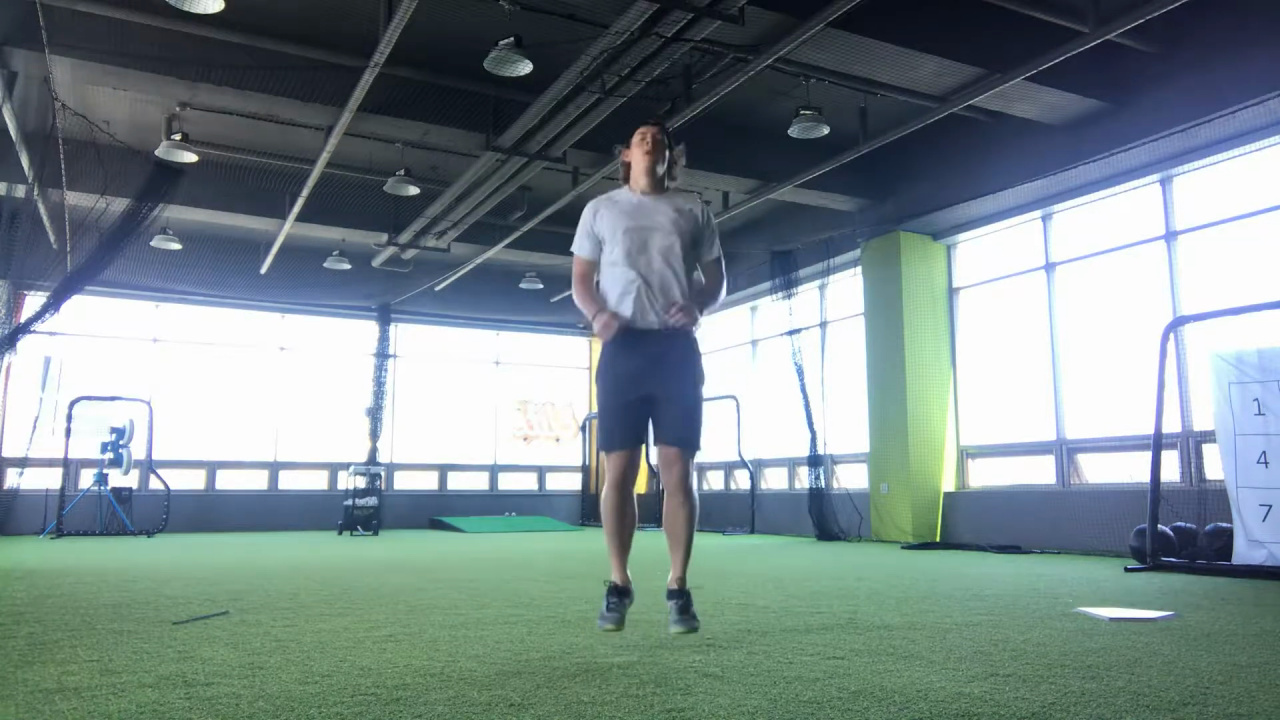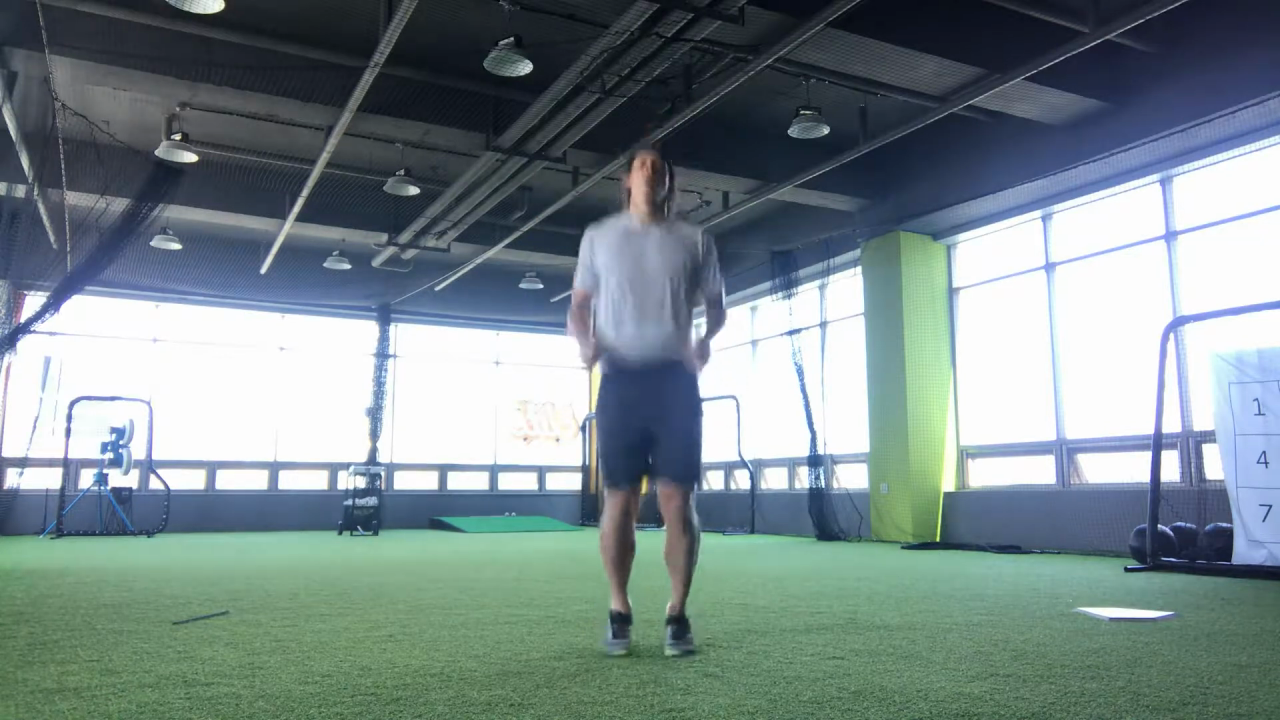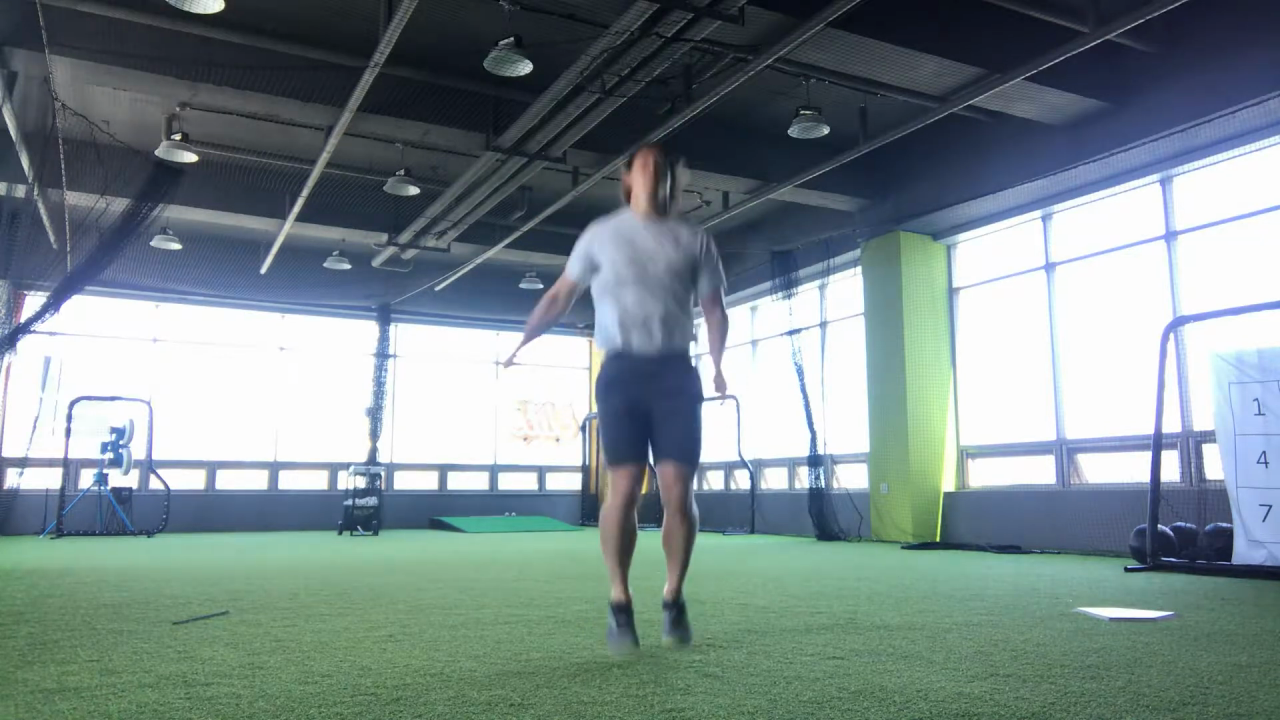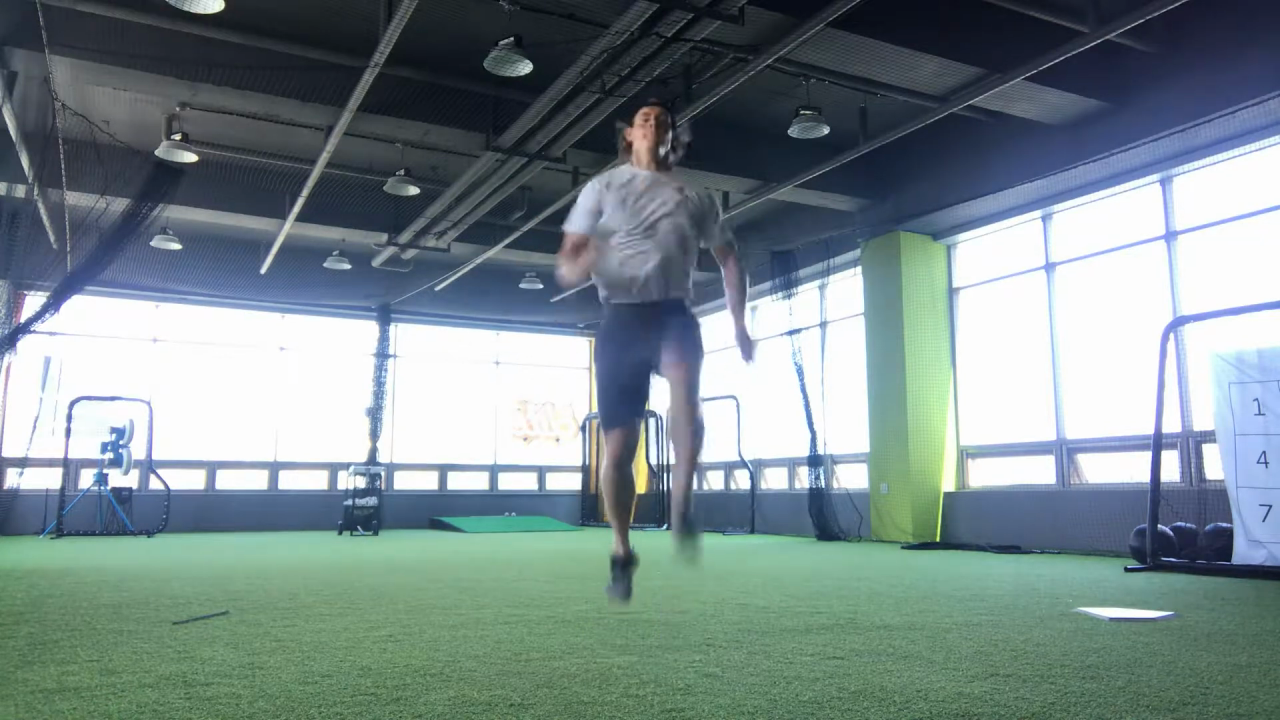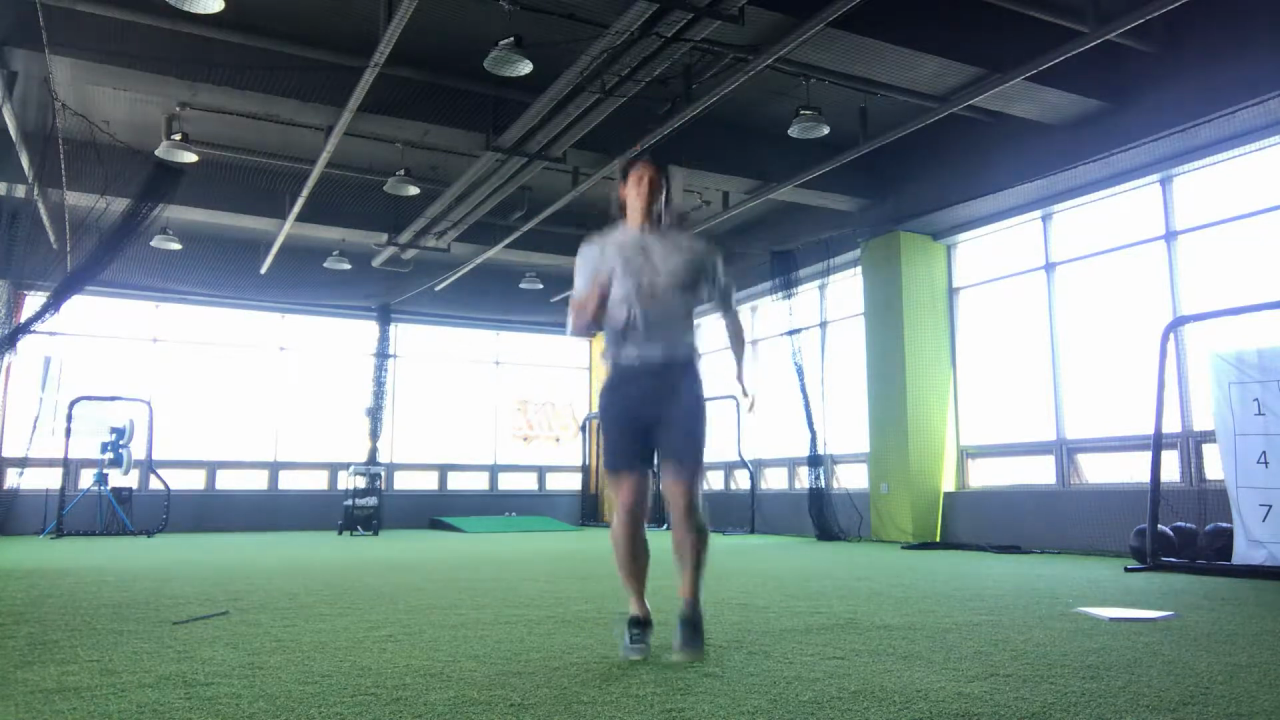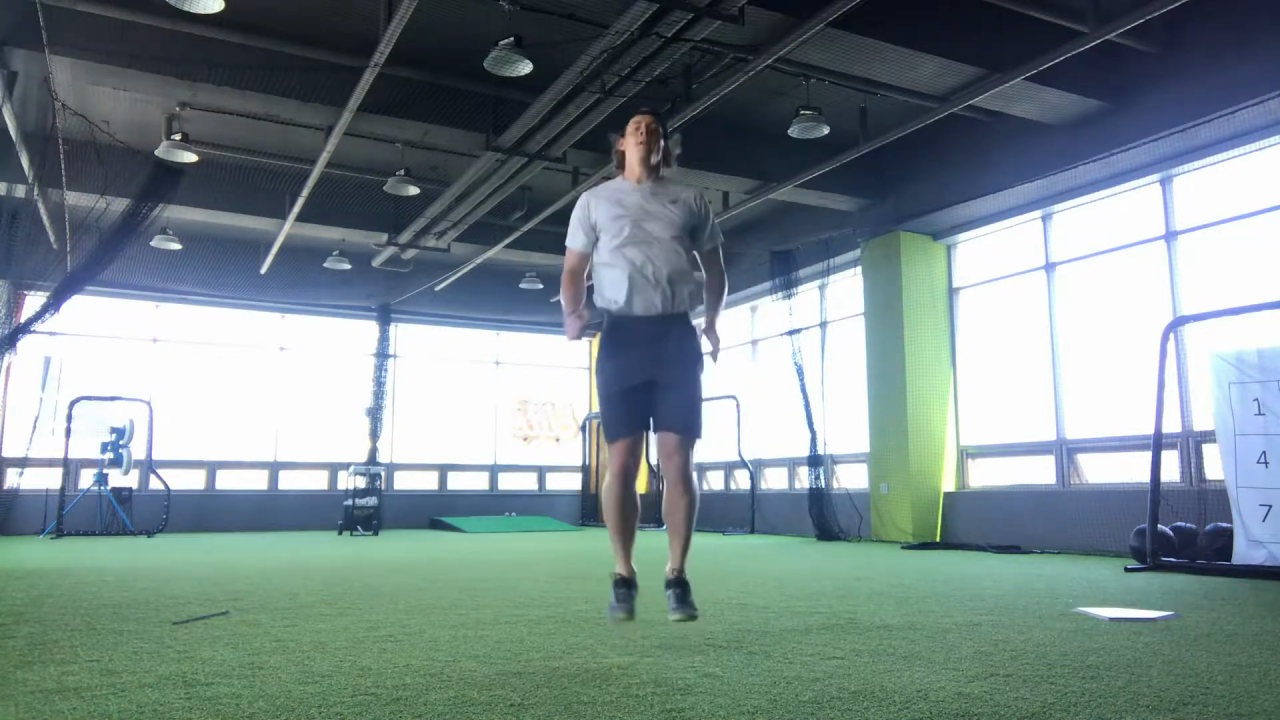
dt=0.3s
person 1, frame 1
left shoulder: (694, 211)
right shoulder: (601, 209)
left elbow: (716, 278)
right elbow: (582, 279)
left wrist: (696, 306)
right wrist: (597, 314)
left hip: (676, 348)
right hip: (623, 349)
left knee: (677, 471)
right knee: (619, 470)
left ankle: (678, 588)
right ankle: (619, 584)
person 1, frame 2
left shoulder: (693, 238)
right shoulder: (600, 236)
left elbow: (715, 303)
right elbow: (579, 304)
left wrist: (707, 337)
right wrist: (585, 338)
left hip: (675, 378)
right hip: (621, 379)
left knee: (677, 504)
right knee: (620, 505)
left ankle: (677, 613)
right ankle: (619, 610)
person 1, frame 3
left shoulder: (693, 239)
right shoulder: (599, 234)
left elbow: (713, 305)
right elbow: (562, 293)
left wrist: (718, 361)
right wrist: (524, 339)
left hip: (674, 371)
right hip: (622, 371)
left knee: (677, 490)
right knee: (624, 488)
left ankle: (674, 600)
right ankle: (620, 604)
person 1, frame 4
left shoulder: (694, 196)
right shoulder: (602, 188)
left elbow: (727, 256)
right elbow: (569, 252)
left wrist: (740, 321)
right wrist: (577, 266)
left hip: (672, 316)
right hip: (620, 320)
left knee: (685, 399)
right knee: (618, 448)
left ankle: (682, 508)
right ankle: (621, 552)
person 1, frame 5
left shoulder: (693, 249)
right shoulder: (598, 251)
left elbow: (726, 307)
right elbow: (578, 322)
left wrist: (741, 366)
right wrist: (593, 310)
left hip: (676, 378)
right hip: (625, 382)
left knee: (683, 497)
right knee: (628, 501)
left ankle: (689, 611)
right ankle: (638, 616)
person 1, frame 6
left shoulder: (690, 201)
right shoulder: (595, 200)
left elbow: (713, 267)
right elbow: (574, 270)
left wrist: (712, 317)
right wrist: (573, 316)
left hip: (676, 335)
right hip: (622, 335)
left knee: (676, 460)
right knee: (622, 461)
left ankle: (676, 577)
right ankle: (623, 575)
